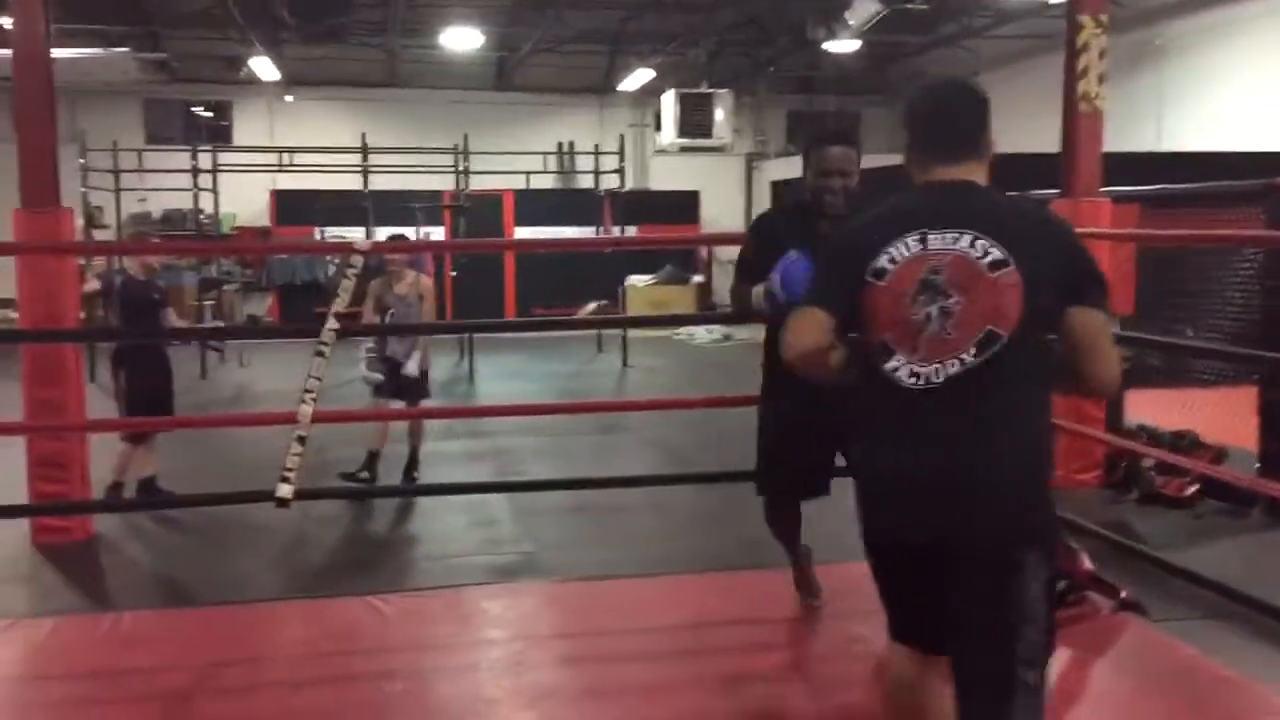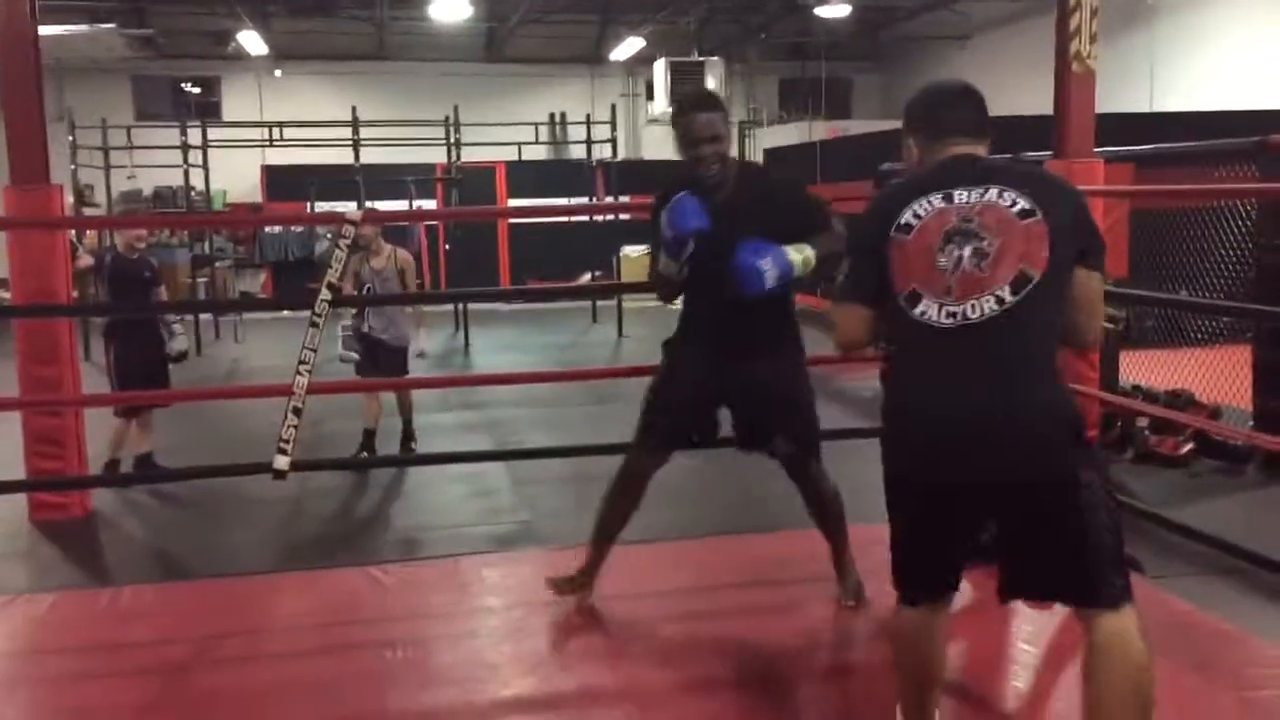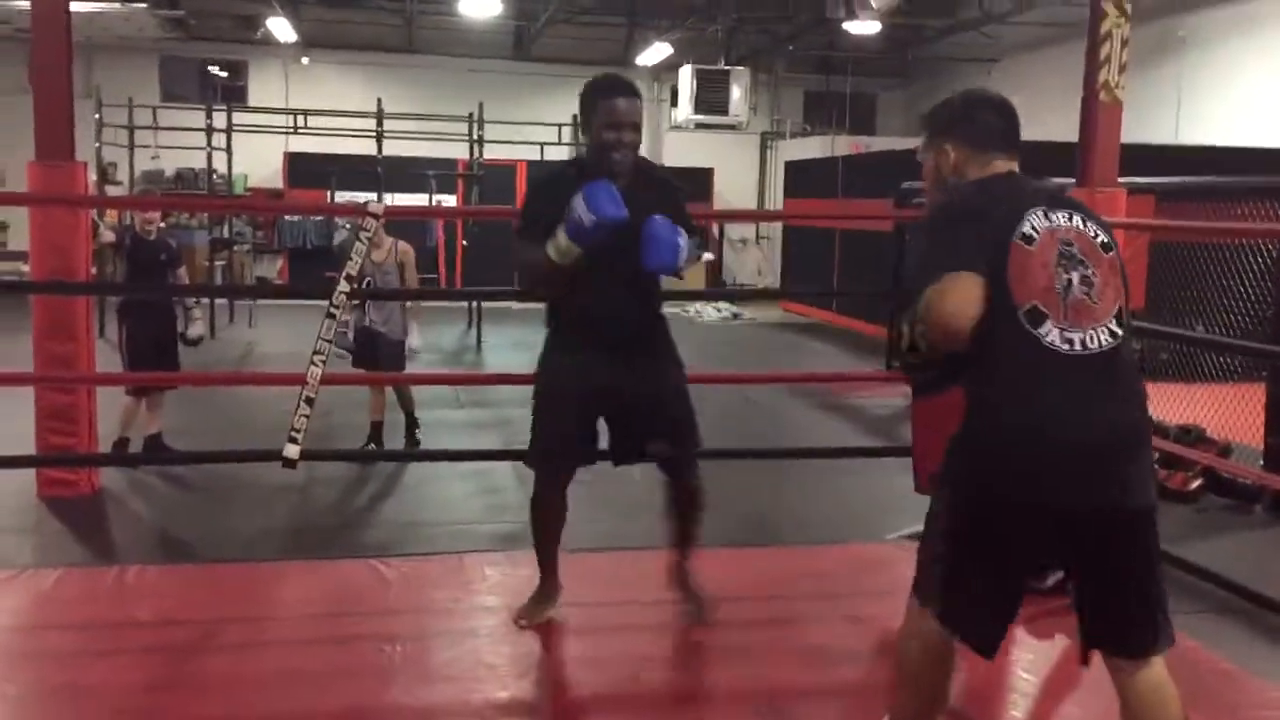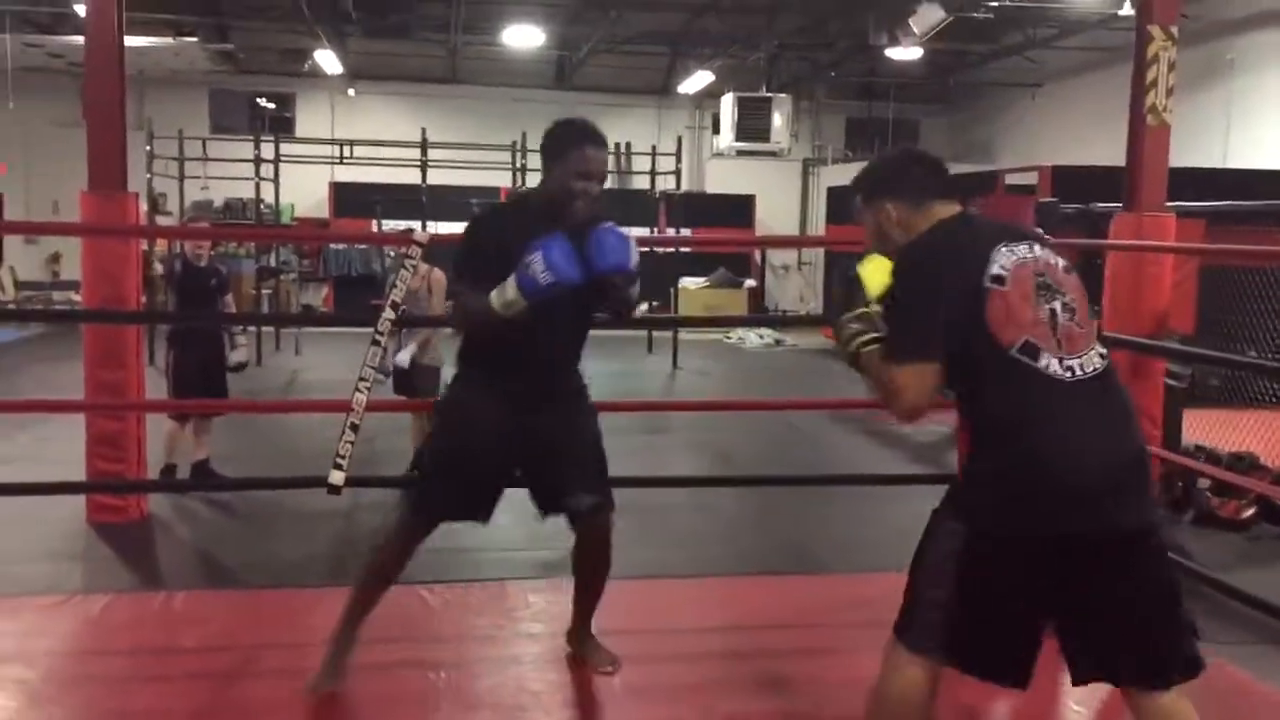
dt=0.3s
person 1, frame 1
left shoulder: (866, 235)
right shoulder: (1042, 235)
left elbow: (801, 348)
right elbow: (1102, 372)
left hip: (892, 484)
right hip: (1001, 492)
left knee: (915, 644)
person 1, frame 2
left shoulder: (888, 208)
right shoulder: (1054, 196)
left elbow: (850, 332)
right elbow: (1088, 330)
left hip: (921, 433)
right hip: (1034, 426)
left knee: (921, 598)
right knee: (1107, 608)
person 1, frame 3
left shoulder: (962, 210)
right shoulder: (1083, 217)
left elbow: (954, 316)
left wrist: (920, 329)
left hip: (1009, 447)
right hip: (1116, 454)
left knee: (936, 611)
right knee: (1139, 654)
person 1, frame 4
left shoulder: (925, 261)
right shoulder: (1030, 244)
left elbow: (907, 398)
left wrist: (864, 343)
left hip: (1021, 478)
right hip: (1119, 473)
left knee: (916, 651)
person 2, frame 1
right shoulder: (772, 228)
right elbow: (740, 299)
right wrist: (768, 295)
right hip: (790, 382)
right knee: (780, 495)
right ankle: (799, 562)
person 2, frame 2
left shoulder: (771, 189)
right shoulder: (674, 202)
left elbow: (832, 241)
right elbow: (665, 292)
left wrist: (790, 262)
right wrist: (671, 257)
left hip: (769, 349)
right hip: (697, 346)
left knee: (803, 465)
right knee: (642, 457)
left ankle: (845, 566)
right ankle: (592, 570)
person 2, frame 3
left shoulder: (659, 185)
right shoulder: (553, 188)
left elbow: (682, 253)
right elbow: (529, 276)
left wrist: (675, 252)
right wrist: (570, 238)
left hip: (646, 348)
right hip: (573, 352)
left knee: (682, 465)
right knee: (552, 474)
left ankle: (682, 567)
right ankle: (548, 583)
person 2, frame 4
left shoulder: (598, 230)
right shoulder: (495, 226)
left elbow: (620, 309)
right elbow: (463, 318)
left wrist: (624, 281)
right wrist: (518, 291)
left hip: (557, 395)
right hip: (484, 393)
left knee: (595, 522)
right knee: (416, 519)
left ankle: (581, 632)
right ankle: (345, 639)
person 3, frame 1
left shoulder: (156, 287)
right shoulder: (116, 282)
left elbow: (170, 320)
right elbow: (88, 286)
left hip: (156, 358)
right hip: (130, 361)
right knee: (135, 430)
left ankle: (147, 483)
right ankle: (115, 487)
person 3, frame 2
left shoulder: (149, 264)
right shoulder: (106, 259)
left elbow: (161, 299)
right elbow: (80, 261)
left wrist: (175, 330)
left hip: (148, 334)
right hip: (120, 337)
left knee: (147, 402)
right knee: (128, 405)
left ankle: (144, 459)
right ankle: (112, 463)
person 3, frame 3
left shoulder: (168, 245)
right shoulder: (125, 238)
left elbow: (181, 280)
right elbow: (103, 236)
left wrist: (194, 314)
left hip: (164, 316)
right hip: (134, 317)
left knee: (160, 383)
right knee: (138, 386)
left ankle: (153, 440)
right ankle: (121, 443)
person 3, frame 4
left shoulder: (218, 272)
right shoulder: (176, 265)
left elbow: (228, 307)
left wrist: (238, 341)
left hip: (212, 343)
right hip: (183, 343)
left knee: (207, 410)
right knee: (180, 411)
left ankle: (201, 466)
right ankle: (168, 469)
person 4, frame 1
left shoulder: (423, 284)
right shoulder: (378, 286)
left elbow: (427, 324)
right elbow: (368, 320)
left wrist: (416, 357)
right wrist: (369, 352)
left hip: (413, 357)
right hip: (387, 355)
left knee: (414, 410)
right knee: (380, 408)
left ankle: (412, 464)
right ankle: (369, 468)
person 4, frame 2
left shoulder: (401, 258)
right shoulder: (356, 261)
right elbow: (347, 297)
left wrist: (420, 332)
right wrist: (347, 330)
left hip: (394, 333)
right hip: (366, 332)
left knee: (399, 386)
left ankle: (408, 435)
right ankle: (367, 445)
person 4, frame 3
left shoulder: (402, 250)
left elbow: (411, 291)
left wrist: (412, 327)
right wrist: (347, 324)
left hip: (392, 327)
right hip: (365, 325)
left knee: (396, 380)
right knee: (374, 381)
left ankle: (412, 424)
right ankle: (375, 438)
person 4, frame 4
left shoulder: (435, 277)
left elbow: (435, 319)
left wrist: (412, 348)
right wrist: (391, 350)
left hip: (426, 355)
right hip: (403, 352)
right knee: (416, 408)
